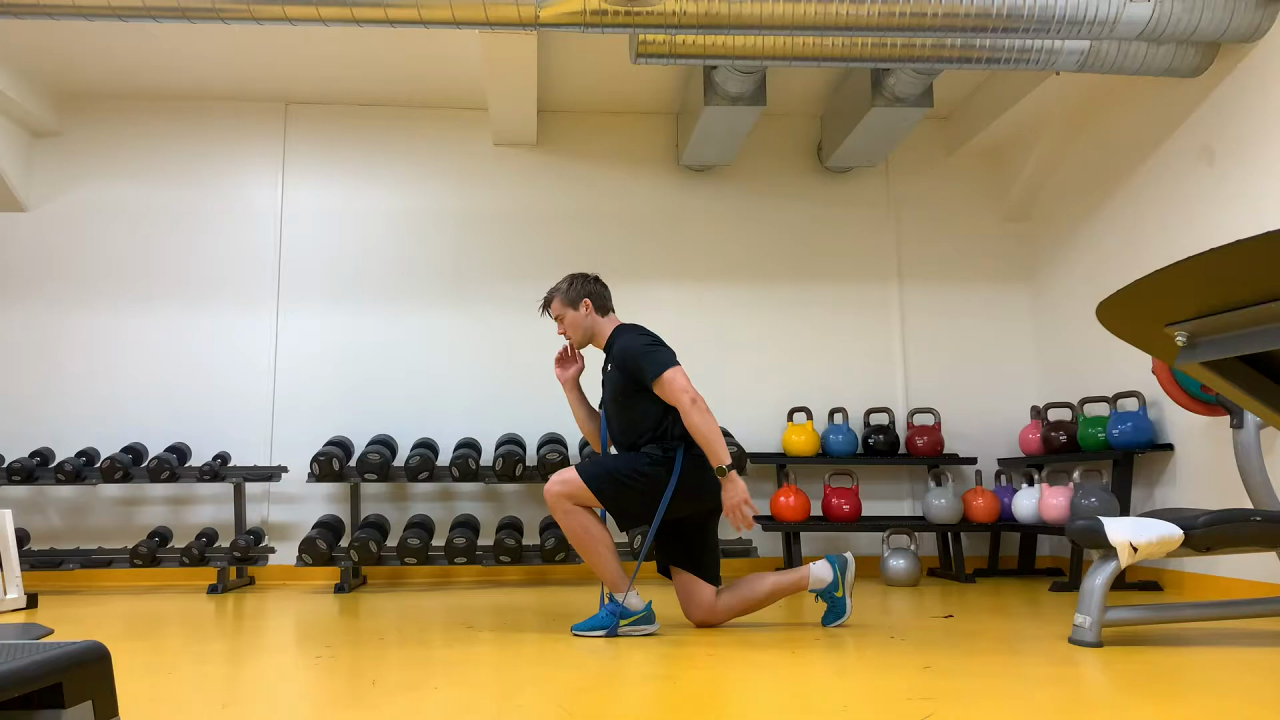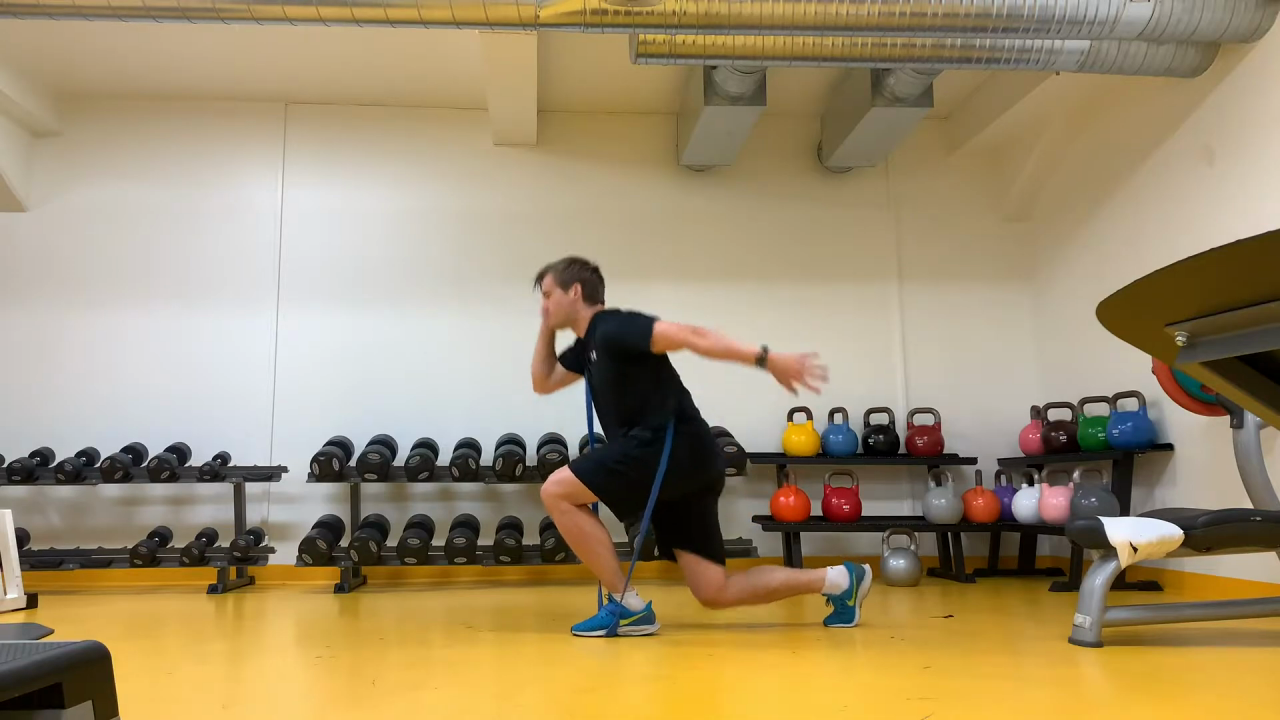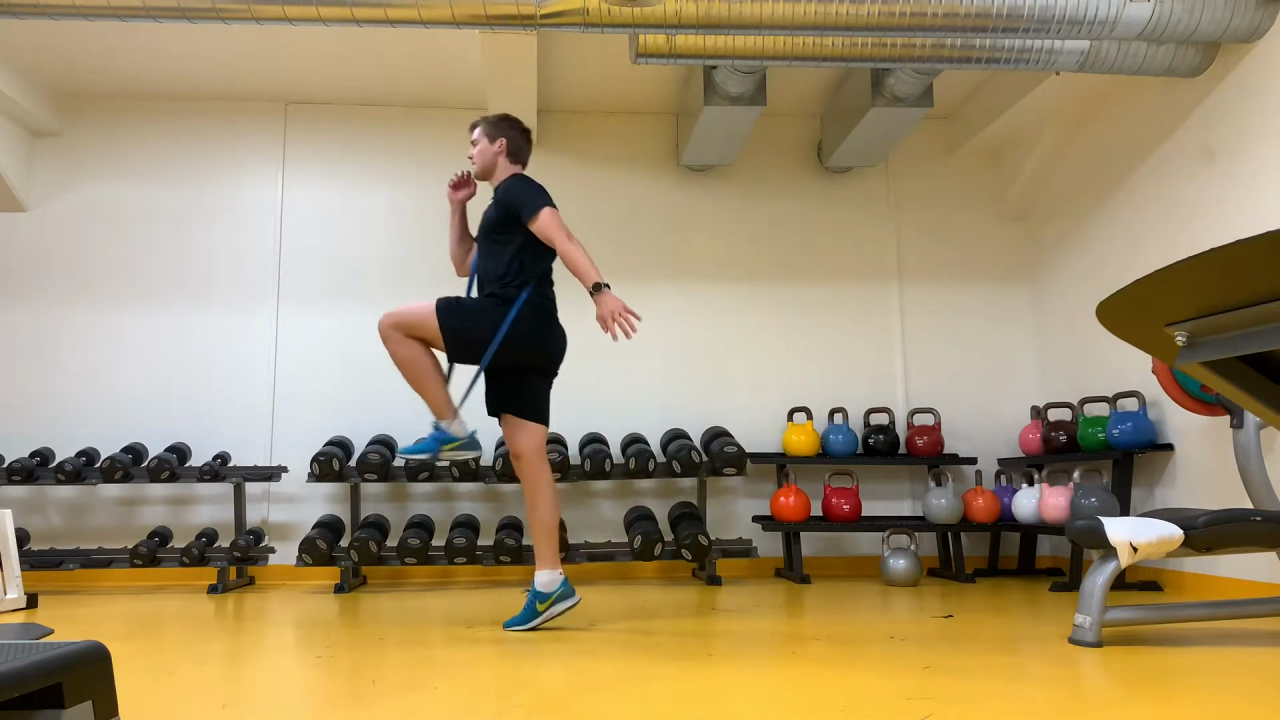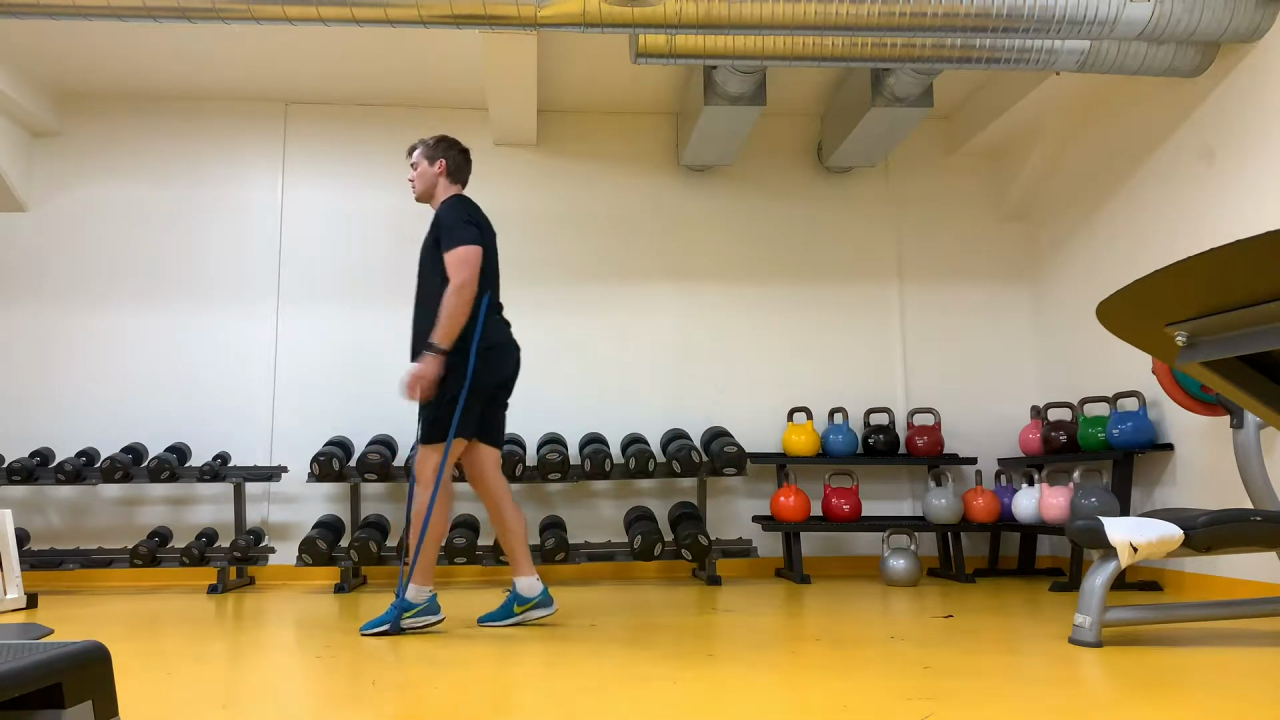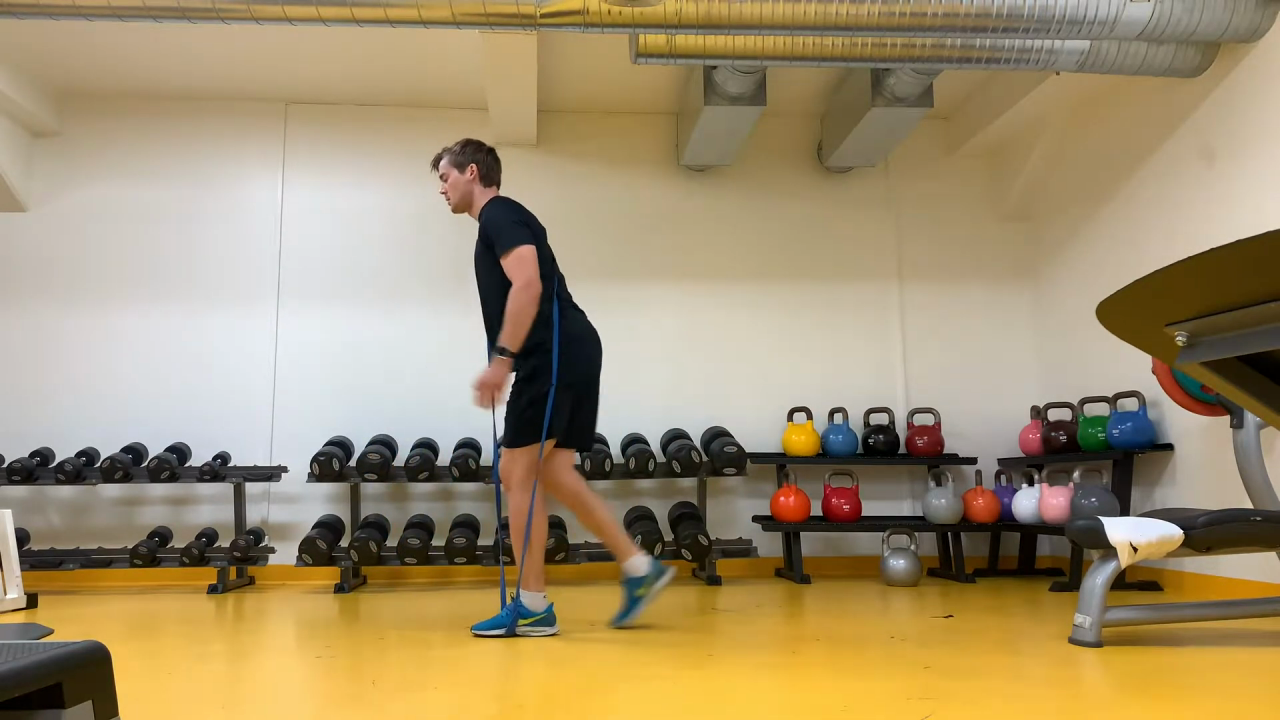
dt=1s
person 1, frame 1
left shoulder: (632, 344)
right shoulder: (616, 360)
left elbow: (690, 402)
right elbow: (601, 441)
left wrist: (728, 475)
right wrist: (571, 386)
left hip: (678, 467)
right hip: (680, 481)
left knee: (559, 490)
right knee: (705, 611)
left ankle: (628, 606)
right ankle: (824, 574)
person 1, frame 2
left shoulder: (616, 328)
right shoulder: (591, 345)
left elbow: (692, 335)
right elbow: (543, 384)
left wrist: (767, 359)
right wrist: (547, 329)
left hip: (671, 448)
right hip: (687, 461)
left knee: (556, 493)
right knee: (716, 593)
left ankle: (627, 607)
right ankle: (840, 580)
person 1, frame 3
left shoulder: (519, 190)
right shoulder: (503, 205)
left elbow: (562, 239)
right elbow: (464, 264)
left wrist: (600, 291)
right wrist: (458, 208)
left hip: (516, 322)
right hip: (525, 337)
left knee: (394, 323)
right knee: (527, 456)
left ankle: (450, 429)
right ankle: (550, 585)
person 1, frame 4
left shoulder: (454, 213)
right shoulder: (465, 220)
left elbow: (463, 287)
left wrist: (432, 356)
left hip: (471, 360)
right hip: (484, 363)
left knee: (430, 472)
right knee: (484, 474)
left ankle: (417, 599)
right ankle: (530, 591)
person 1, frame 5
left shoulder: (500, 215)
right shoulder: (501, 220)
left elbow: (528, 286)
left wrist: (501, 359)
right wrist: (509, 364)
left hip: (554, 356)
right hip: (565, 355)
left knee: (517, 474)
right knee: (555, 474)
left ankle: (533, 607)
right ankle: (638, 567)
